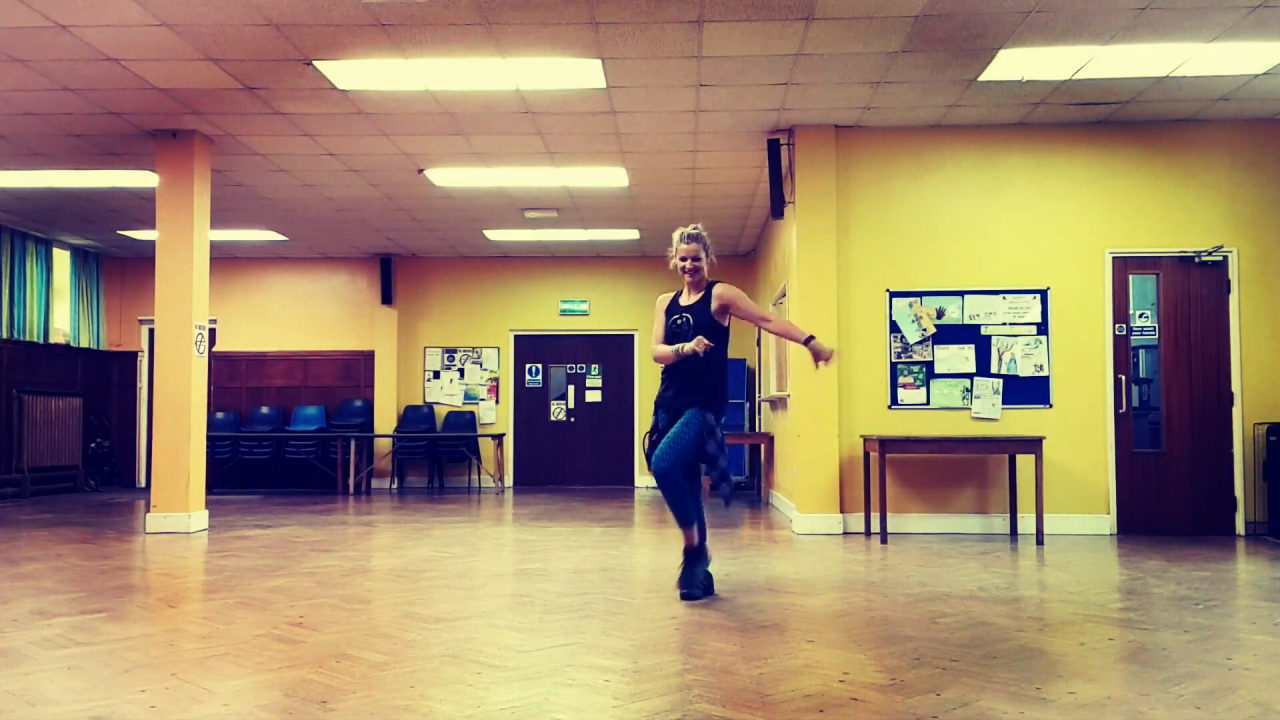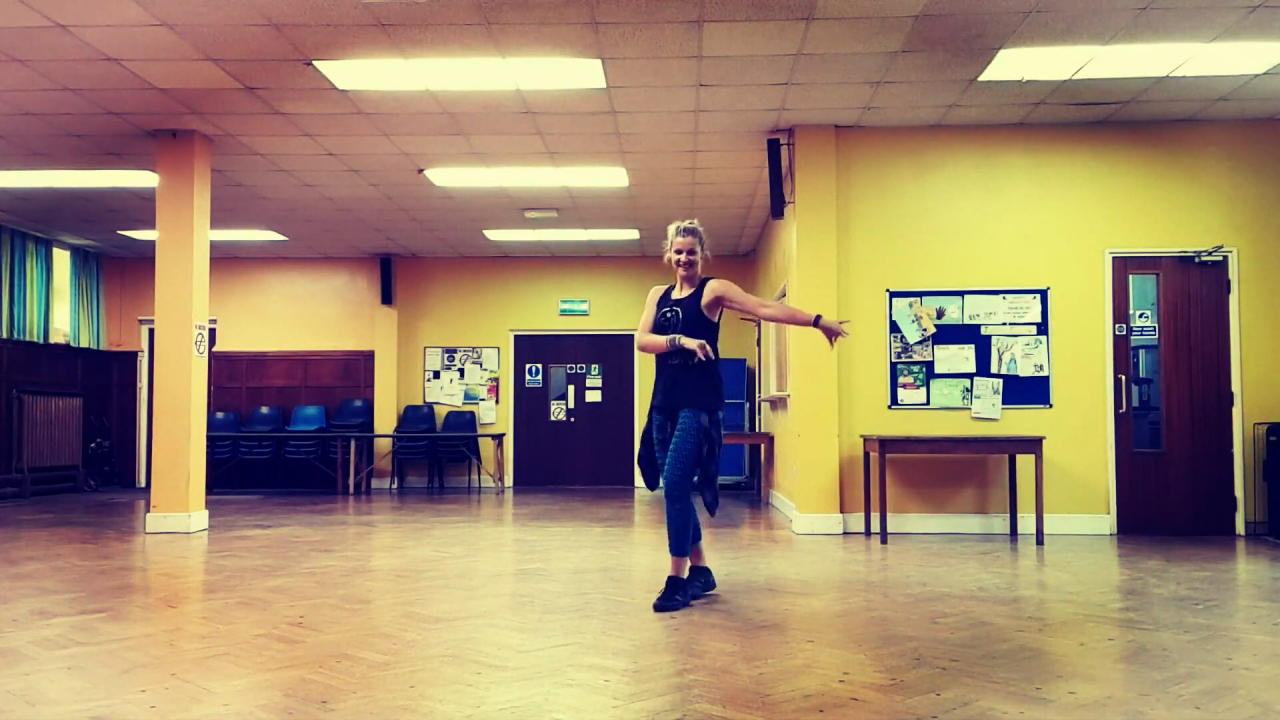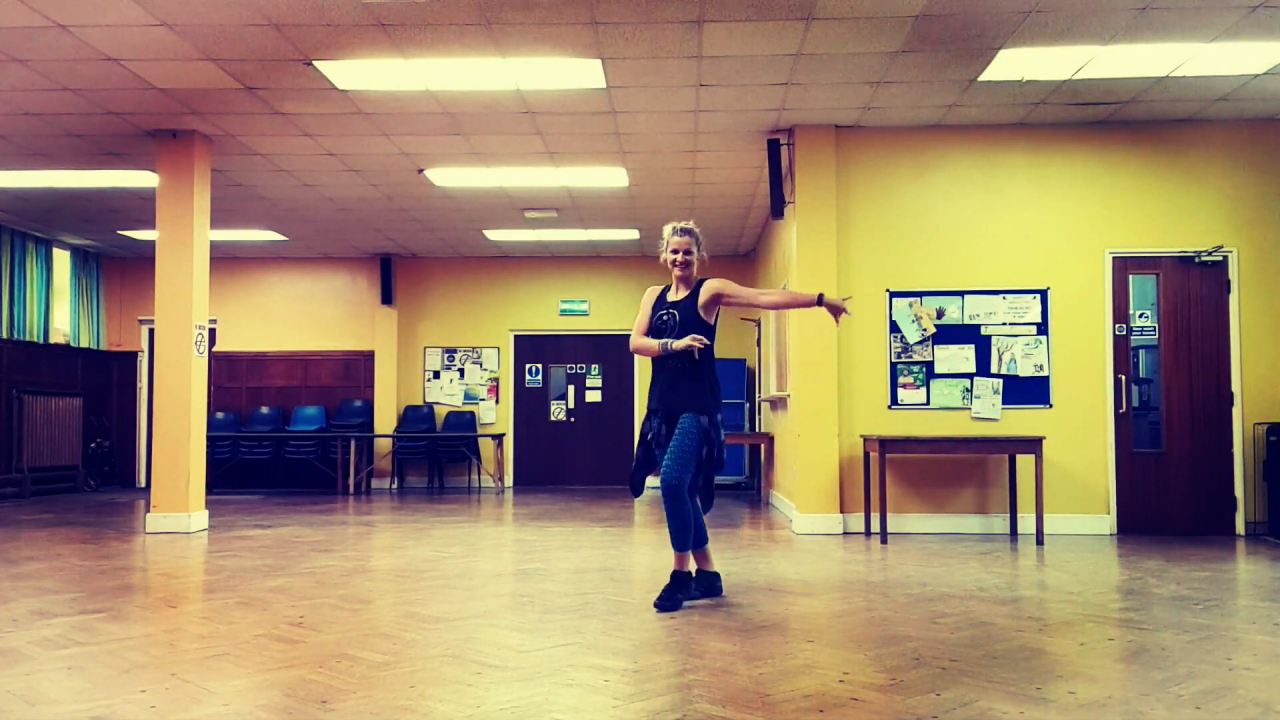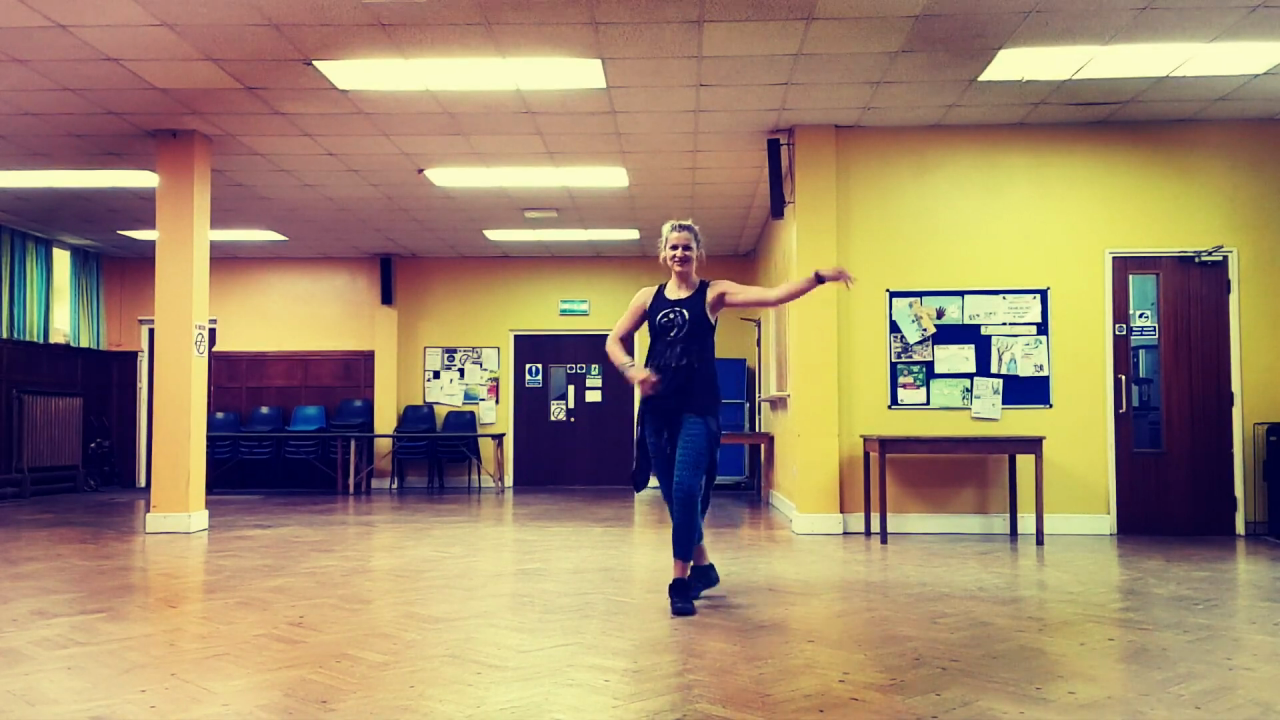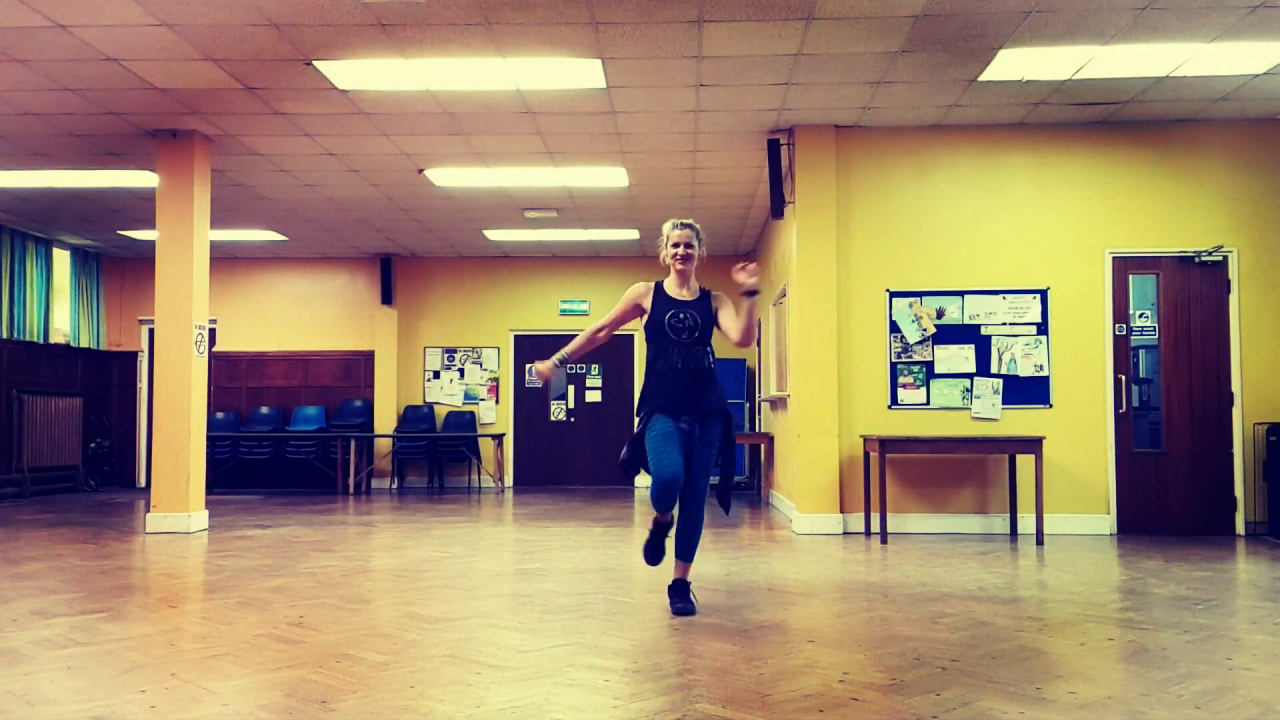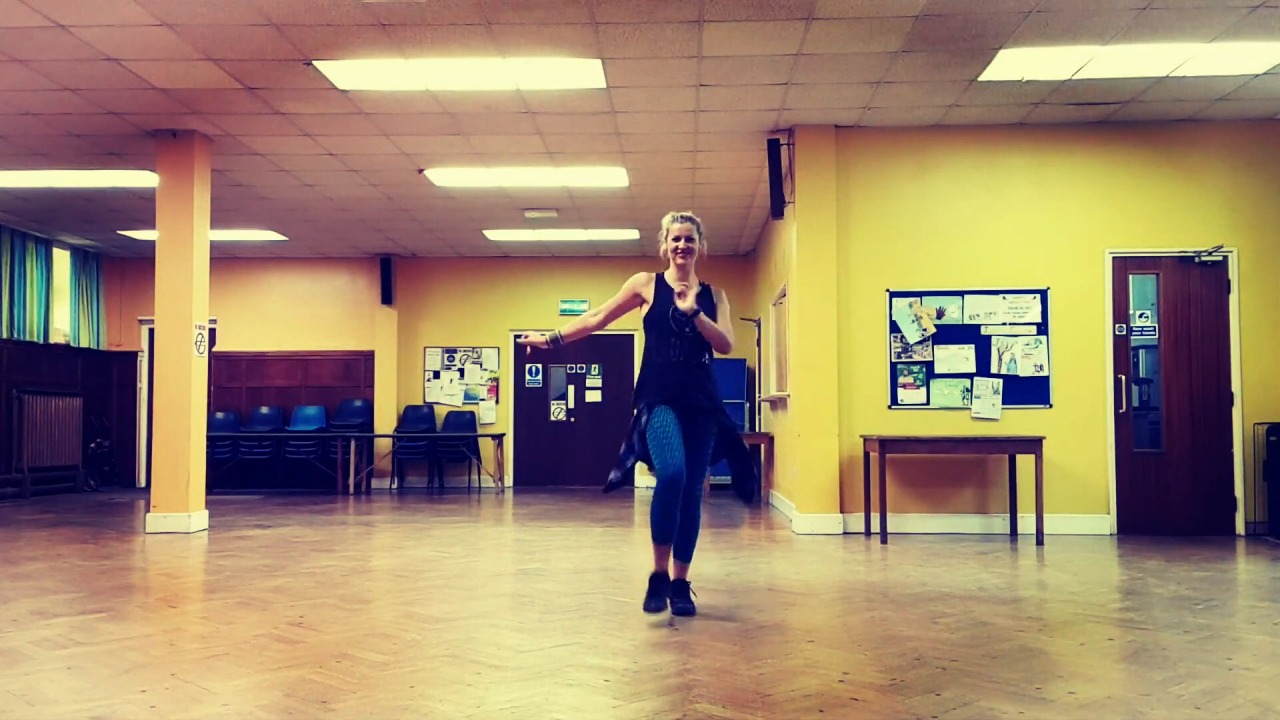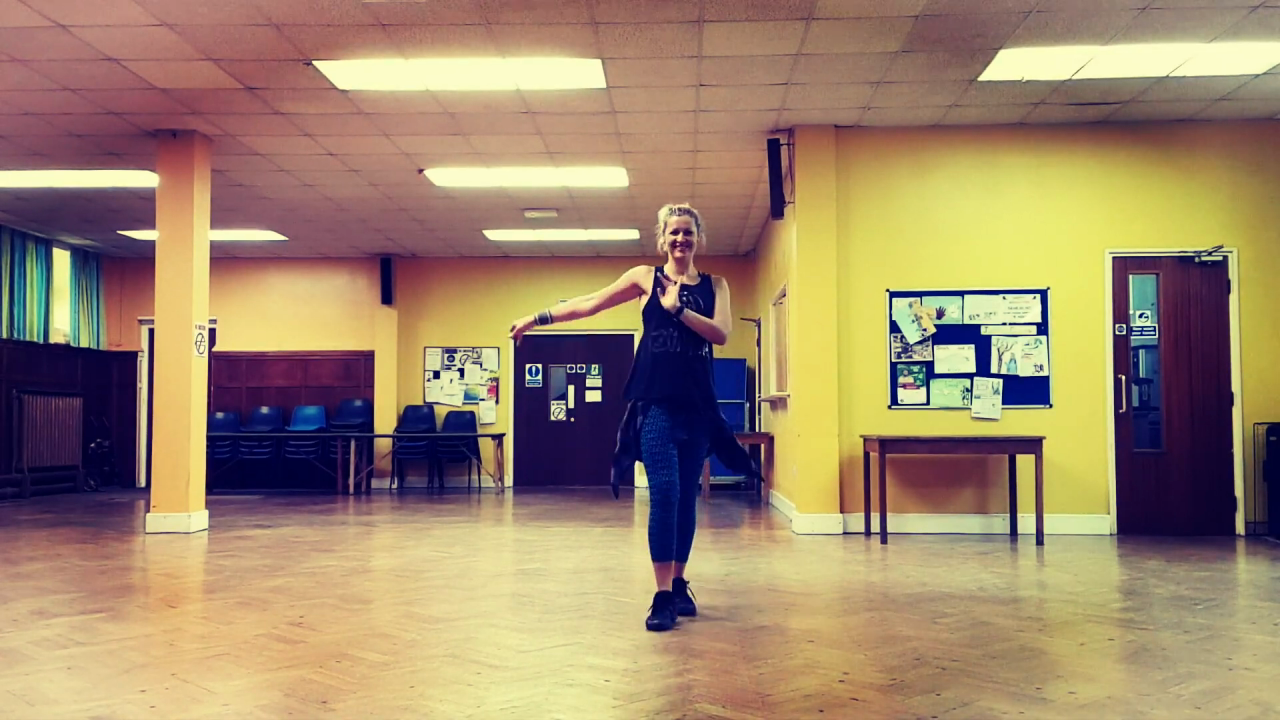
dt=0.2s
person 1, frame 1
left shoulder: (720, 295)
right shoulder: (666, 302)
left elbow: (767, 320)
right elbow: (657, 351)
left wrist: (809, 340)
right wrist: (684, 348)
left hip: (703, 403)
right hip: (669, 403)
left knee: (666, 466)
right knee: (684, 483)
left ankle: (694, 546)
right ankle: (699, 572)
person 1, frame 2
left shoulder: (713, 290)
right shoulder: (658, 295)
left elbow: (765, 309)
right elbow: (642, 340)
left wrist: (818, 320)
right wrist: (682, 340)
left hip: (699, 401)
right hip: (665, 402)
left knee: (676, 483)
right knee: (674, 487)
left ankle: (677, 580)
right ankle: (699, 569)
person 1, frame 3
left shoulder: (710, 291)
right shoulder: (654, 296)
left elbow: (768, 298)
right elbow: (635, 342)
left wrist: (821, 298)
right wrist: (675, 343)
left hip: (698, 403)
right hip: (662, 405)
left knee: (676, 481)
right knee: (680, 489)
left ankle: (680, 575)
right ankle: (707, 573)
person 1, frame 4
left shoulder: (716, 292)
right shoulder: (648, 297)
left elbow: (772, 297)
right elbow: (615, 340)
left wrist: (818, 277)
right wrist: (633, 370)
left hip: (701, 406)
right hip: (658, 406)
left knee: (689, 486)
right knee: (675, 493)
left ankle: (680, 583)
right ankle: (700, 564)
person 1, frame 5
left shoulder: (711, 299)
right shoulder: (646, 293)
left elbow: (743, 340)
right elbow: (599, 331)
left wrist: (748, 295)
right wrist: (557, 361)
left hip: (707, 406)
right hip: (662, 404)
left knee: (696, 493)
right knee: (669, 477)
left ankle: (681, 582)
right ankle: (661, 521)
person 1, frame 6
left shoulder: (713, 293)
right shoulder: (647, 284)
left elbow: (725, 343)
right elbow: (597, 319)
left wrist: (692, 313)
right wrist: (550, 340)
left hip: (703, 403)
right hip: (659, 399)
left knee: (691, 492)
right knee: (671, 476)
left ankle: (679, 582)
right ankle: (659, 574)
person 1, frame 7
left shoulder: (714, 285)
right shoulder: (645, 277)
left elbow: (721, 333)
right elbow: (588, 304)
left wrist: (677, 310)
right wrist: (537, 316)
left hip: (697, 400)
right hip: (654, 397)
left knee: (686, 494)
right knee: (664, 490)
left ankle: (678, 582)
right ankle: (663, 594)
